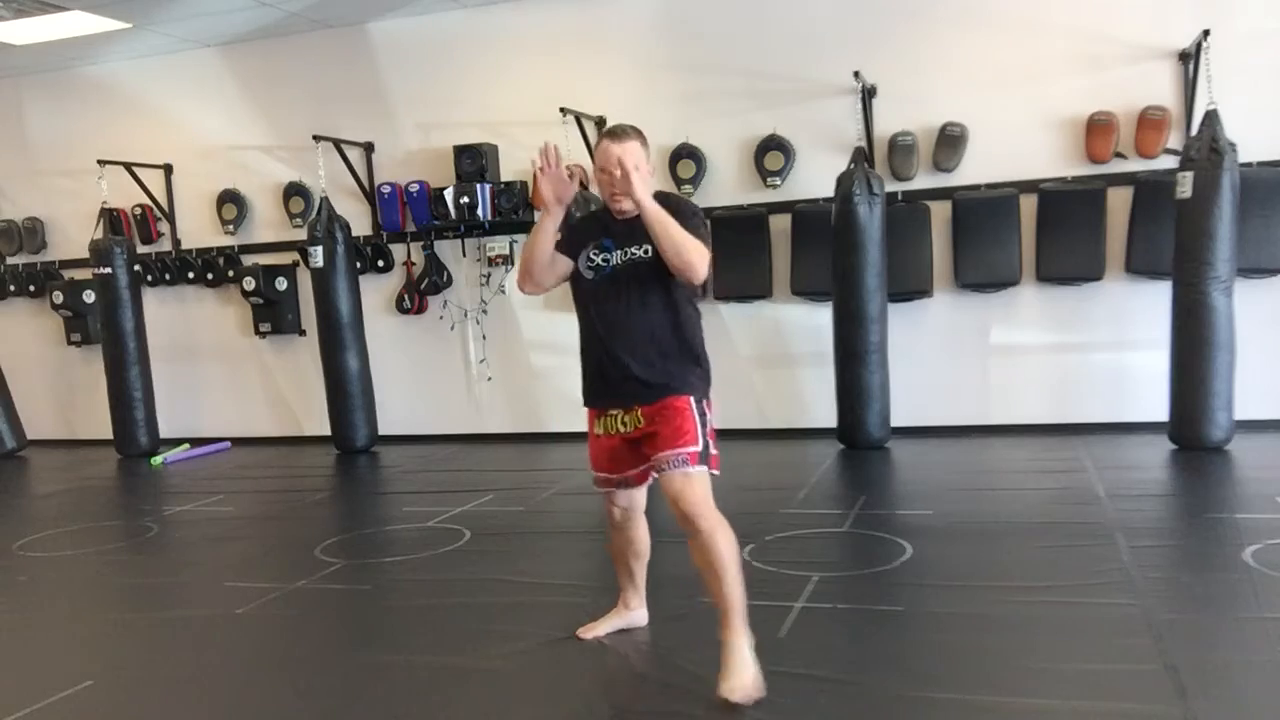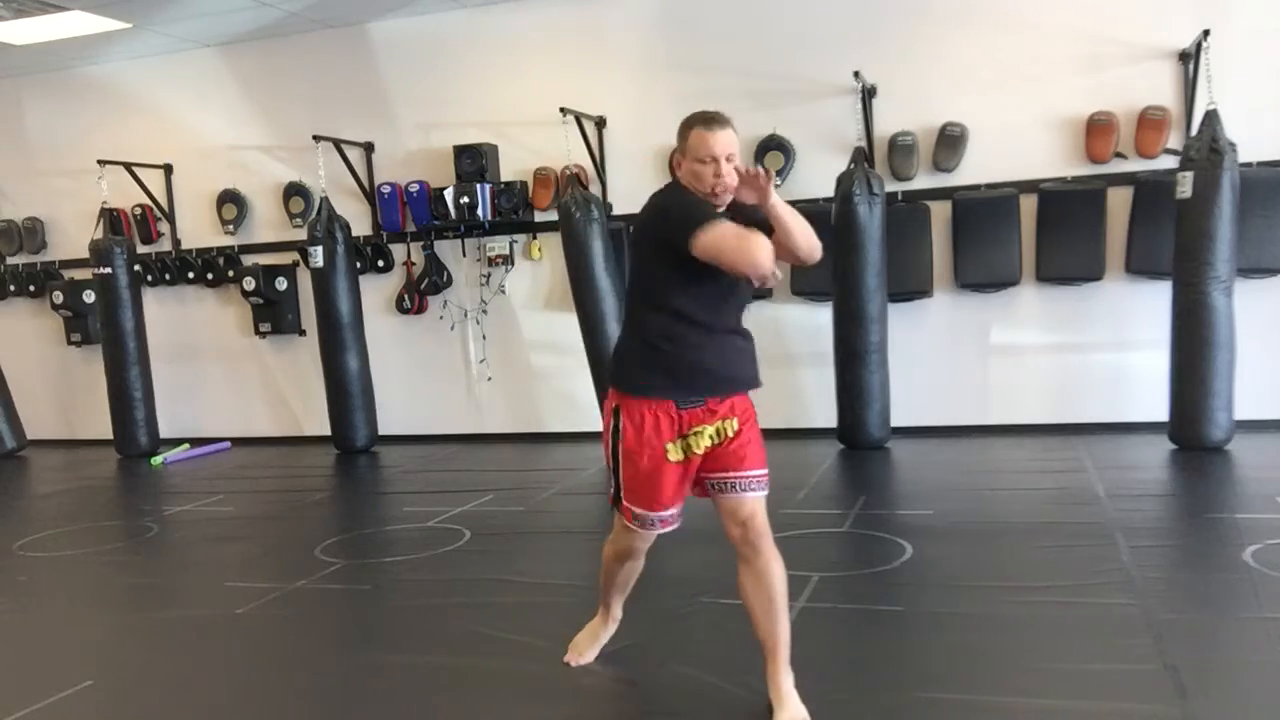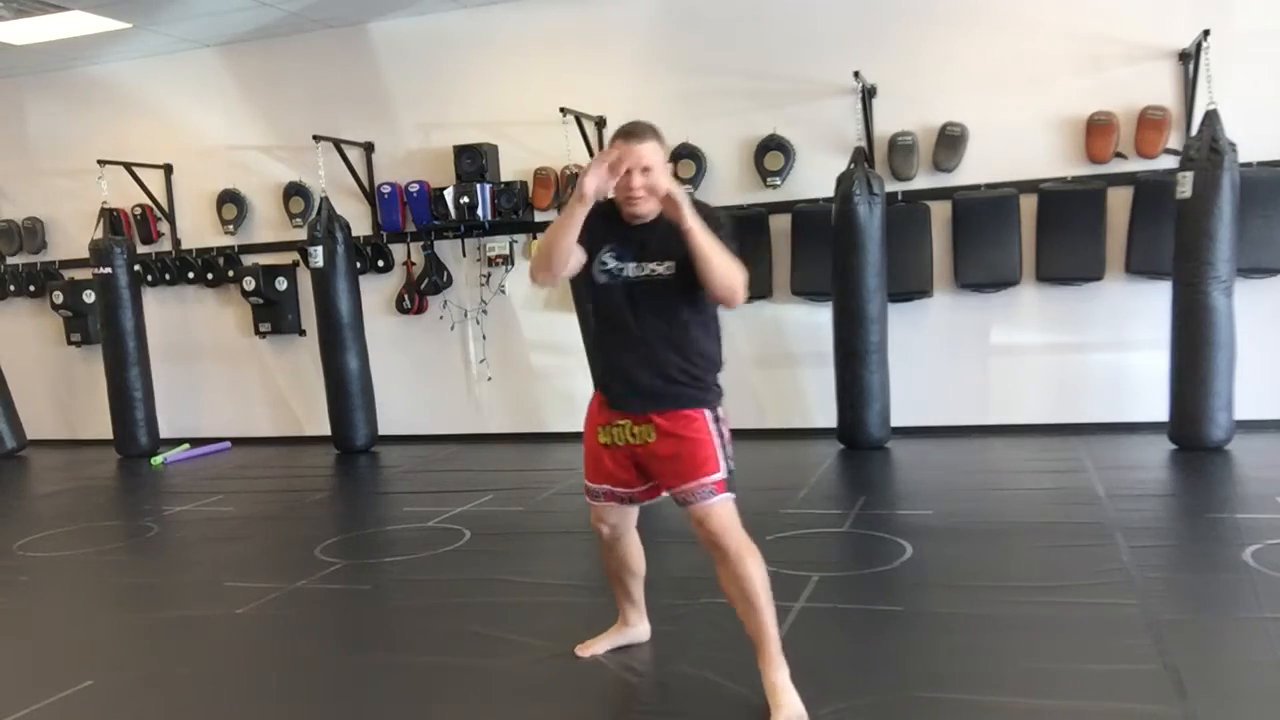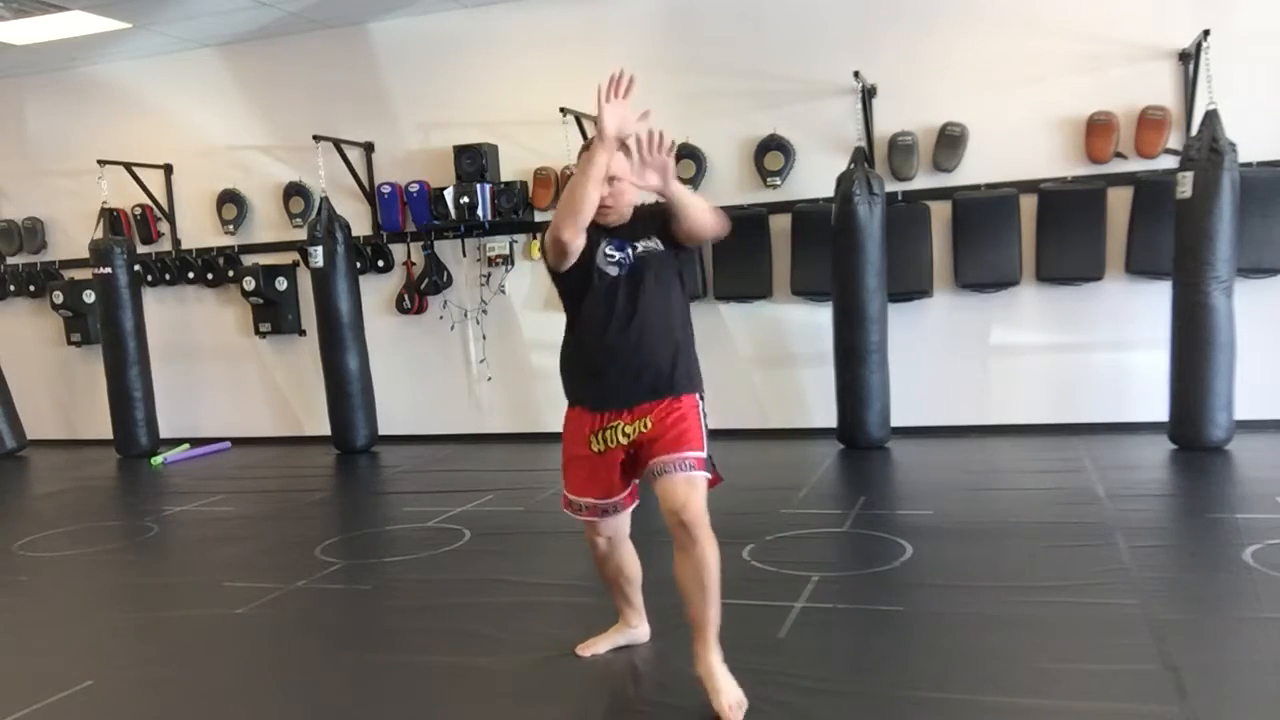
dt=0.5s
person 1, frame 1
left shoulder: (677, 213)
right shoulder: (583, 230)
left elbow: (693, 270)
right elbow: (531, 281)
left wrist: (642, 195)
right wrist: (550, 212)
left hip: (673, 390)
right hip: (609, 398)
left knee: (693, 506)
right knee: (621, 508)
left ankle: (737, 642)
right ankle: (631, 606)
person 1, frame 2
left shoulder: (739, 211)
right shoulder: (672, 208)
left elbow: (809, 252)
right elbow: (752, 256)
left wrist: (768, 202)
right wrist: (758, 254)
left hip: (725, 400)
right hip: (651, 404)
left knee: (752, 531)
right knee: (635, 535)
right ankle: (606, 615)
person 1, frame 3
left shoulder: (697, 220)
right shoulder: (594, 222)
left elbow: (732, 293)
right elbow: (544, 274)
left wrist: (684, 216)
right wrist: (578, 202)
left hip: (685, 403)
right hip: (614, 404)
left knee: (720, 531)
right knee: (610, 522)
right ankle: (632, 620)
person 1, frame 4
left shoulder: (661, 219)
right shoulder: (571, 241)
left elbow: (711, 228)
right elbow: (565, 230)
left wrist: (666, 182)
right wrist: (602, 141)
left hip: (671, 399)
right hip: (596, 413)
left knee: (686, 514)
right knee: (603, 533)
left ankle: (710, 658)
right ankle: (632, 621)
